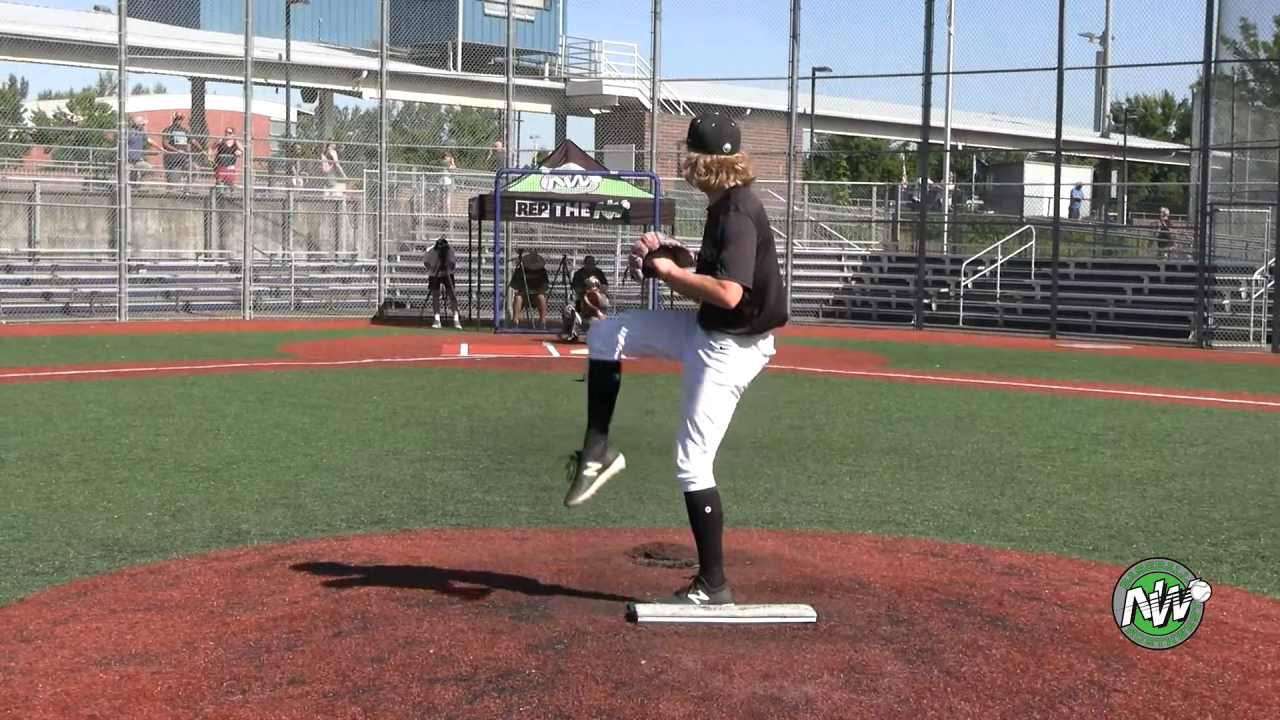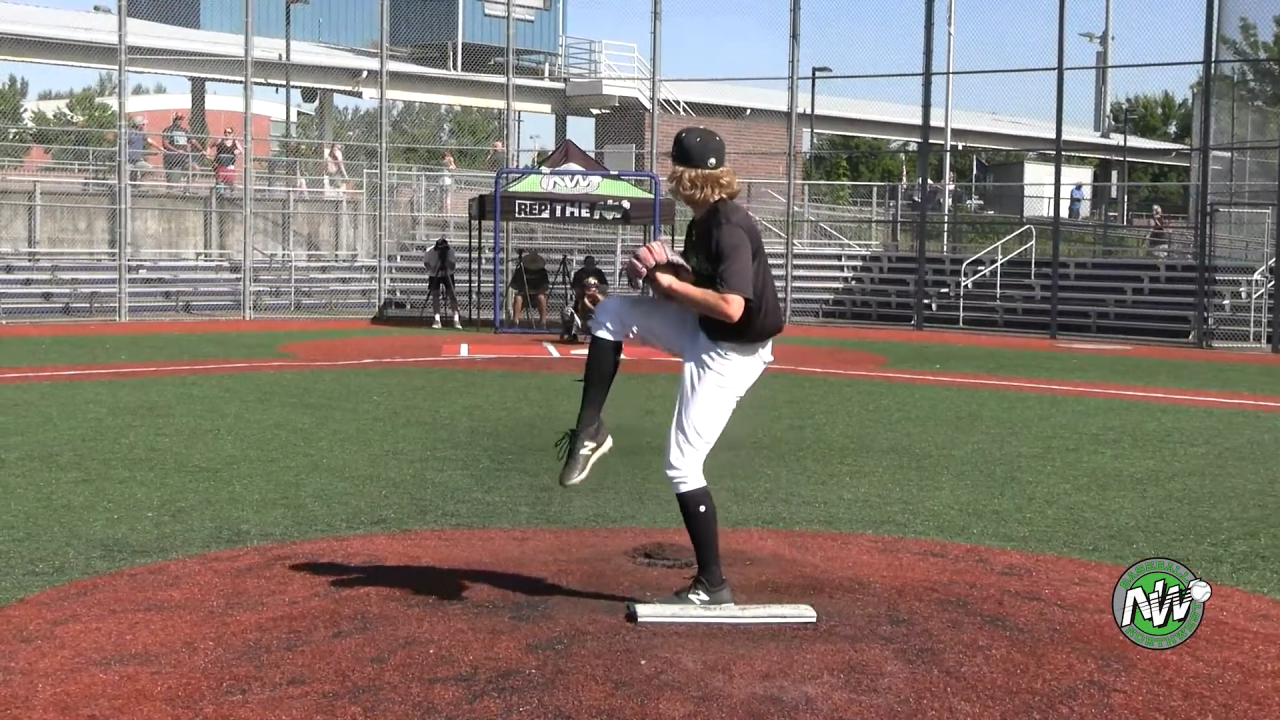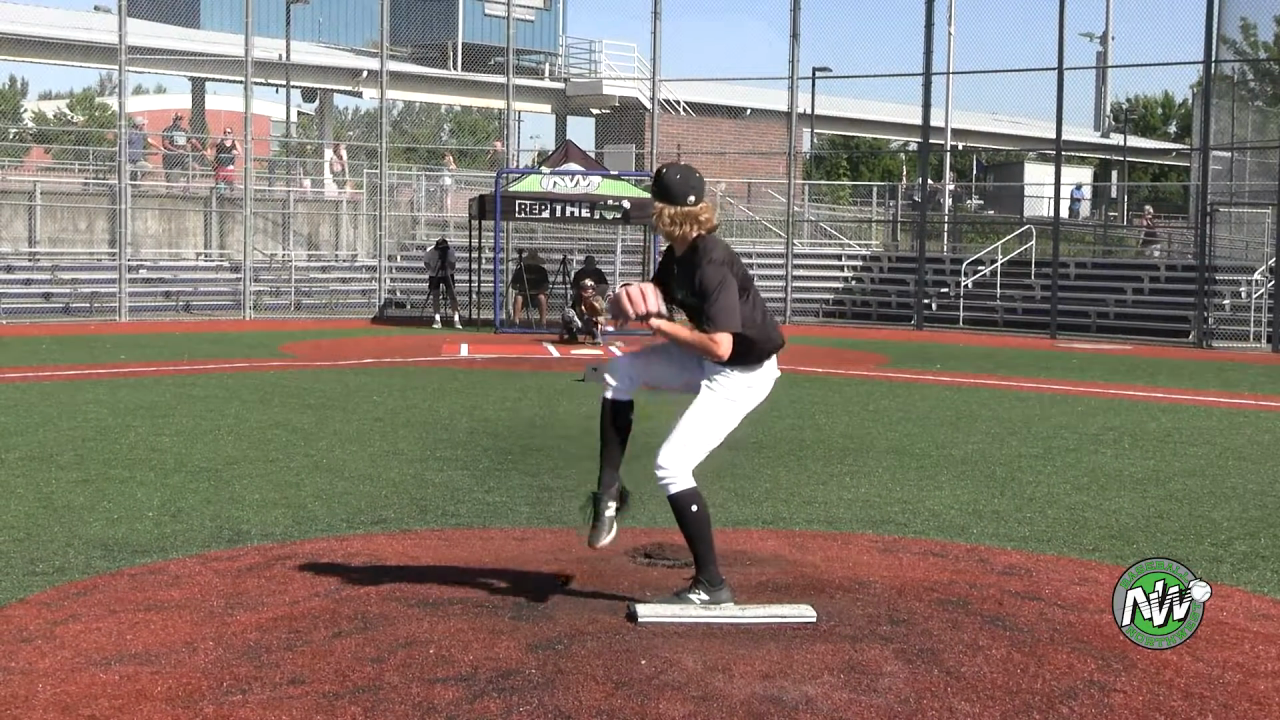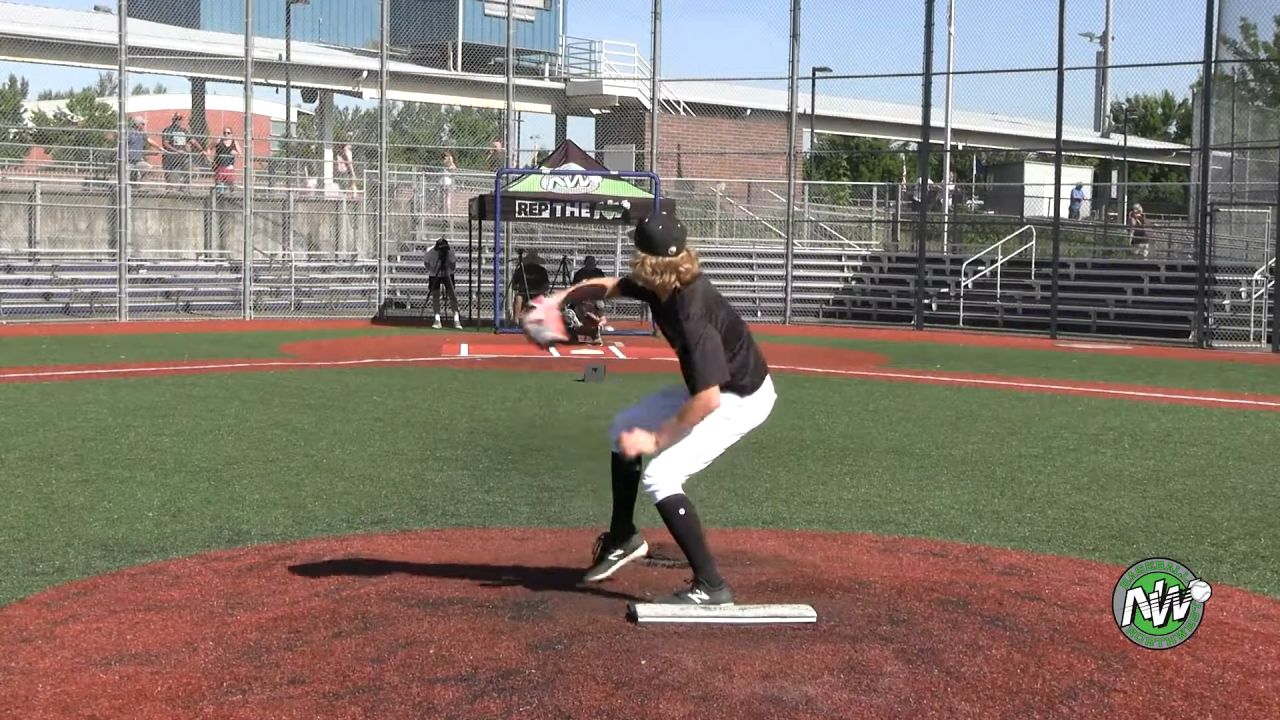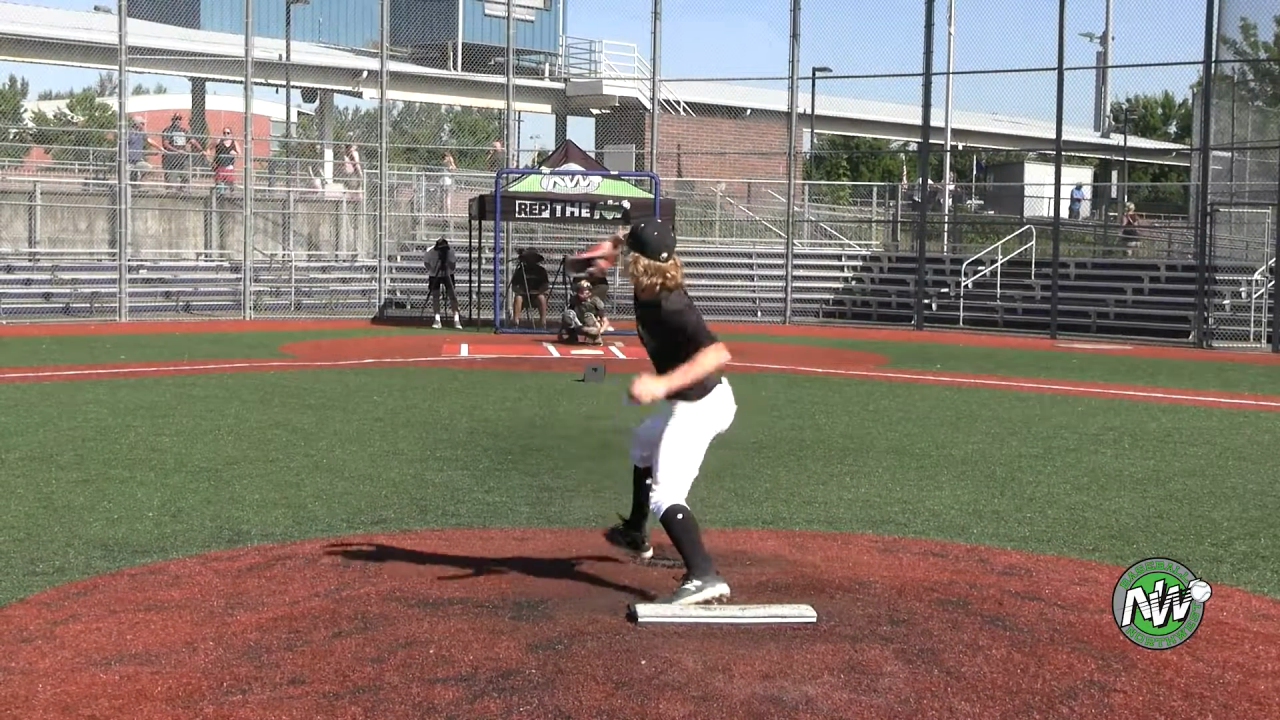
dt=0.2s
person 1, frame 1
left shoulder: (739, 212)
right shoulder: (726, 205)
left elbow: (729, 293)
left wrist: (671, 271)
right wrist: (671, 268)
left hip: (732, 347)
right hip: (708, 332)
left knee: (693, 464)
right knee: (606, 333)
left ankle: (712, 585)
right ankle: (599, 450)
person 1, frame 2
left shoulder: (730, 227)
right shoulder: (703, 220)
left elbow: (731, 307)
right elbow: (696, 292)
left wrist: (671, 284)
right wrist: (660, 276)
left hip: (731, 354)
right hip: (704, 334)
left knee: (683, 465)
right knee: (611, 314)
left ankle: (712, 585)
right ankle: (589, 431)
person 1, frame 3
left shoulder: (711, 263)
right shoulder: (677, 253)
left elbow: (720, 347)
right elbow: (653, 297)
left wrist: (660, 324)
right wrist: (629, 299)
left hip: (741, 374)
right hip: (714, 360)
left knee: (670, 467)
right knee: (621, 372)
left ankle: (712, 584)
right ankle: (609, 495)
person 1, frame 4
left shoulder: (694, 313)
right shoulder: (656, 286)
left elbow: (707, 397)
right elbow: (610, 286)
left wrist: (656, 440)
right wrist: (560, 297)
left hip: (739, 400)
right hip: (712, 387)
left knee: (660, 478)
right knee: (625, 426)
left ankle: (711, 586)
right ankle: (622, 538)
person 1, frame 5
left shoulder: (669, 309)
right shoulder: (662, 287)
left elbow: (717, 353)
left wrist: (662, 384)
right wrist: (617, 245)
left hip: (695, 406)
right hip: (692, 401)
left knee: (665, 494)
right knee: (644, 444)
left ankle: (704, 576)
right ankle: (635, 532)
